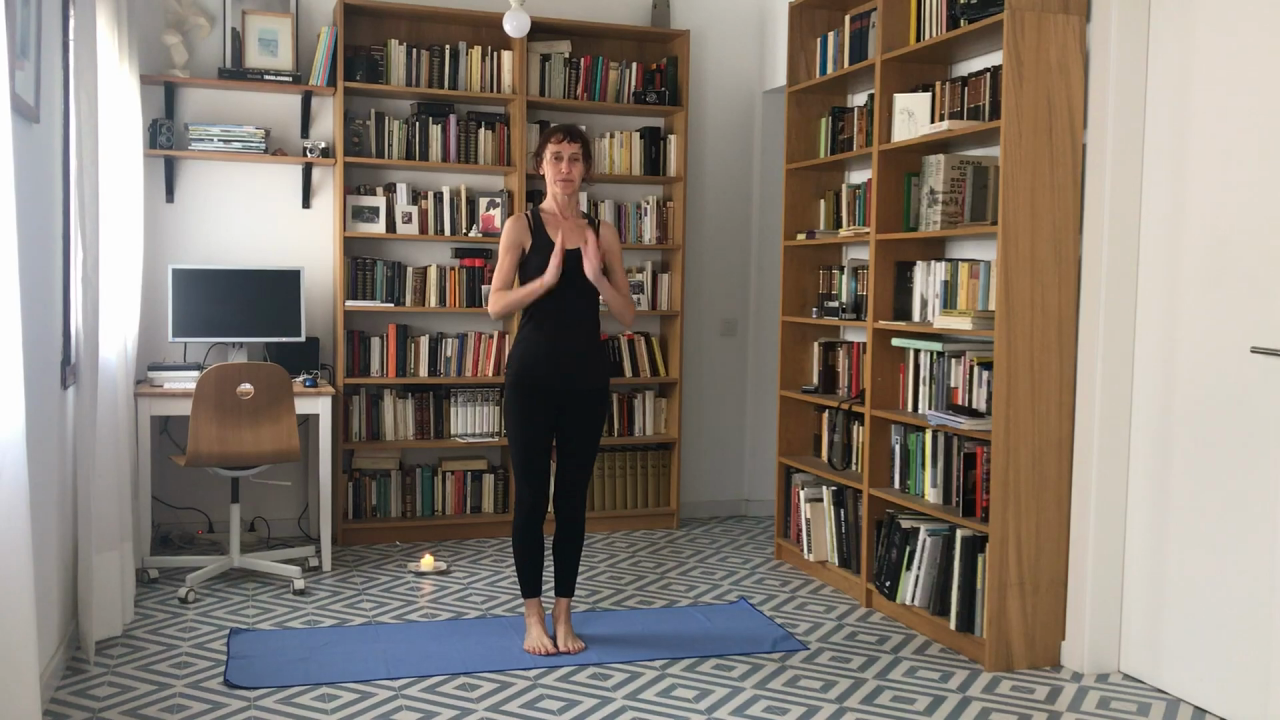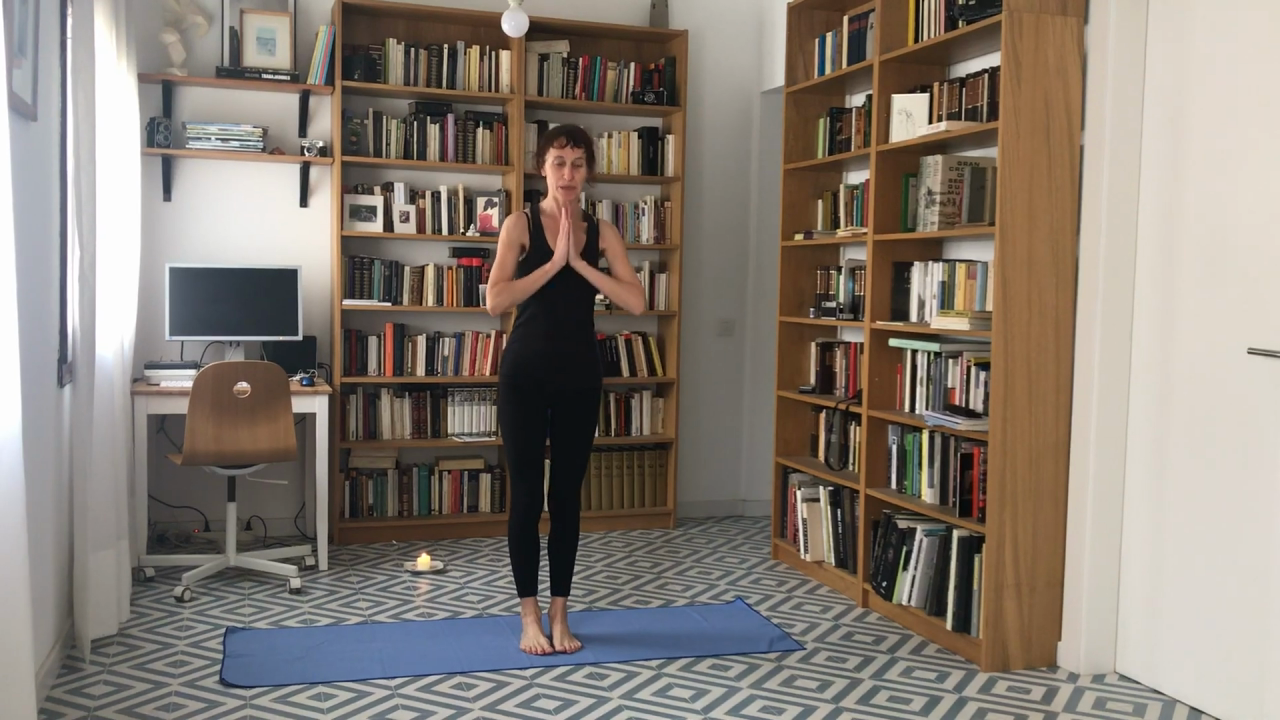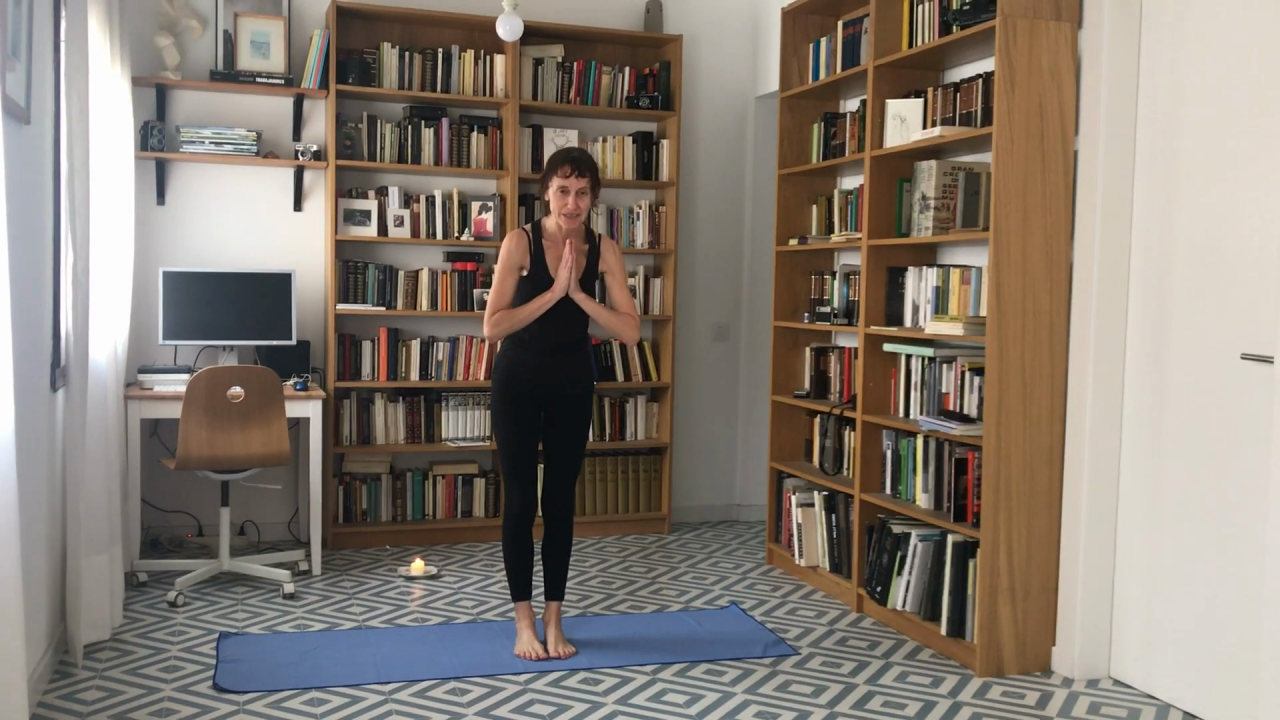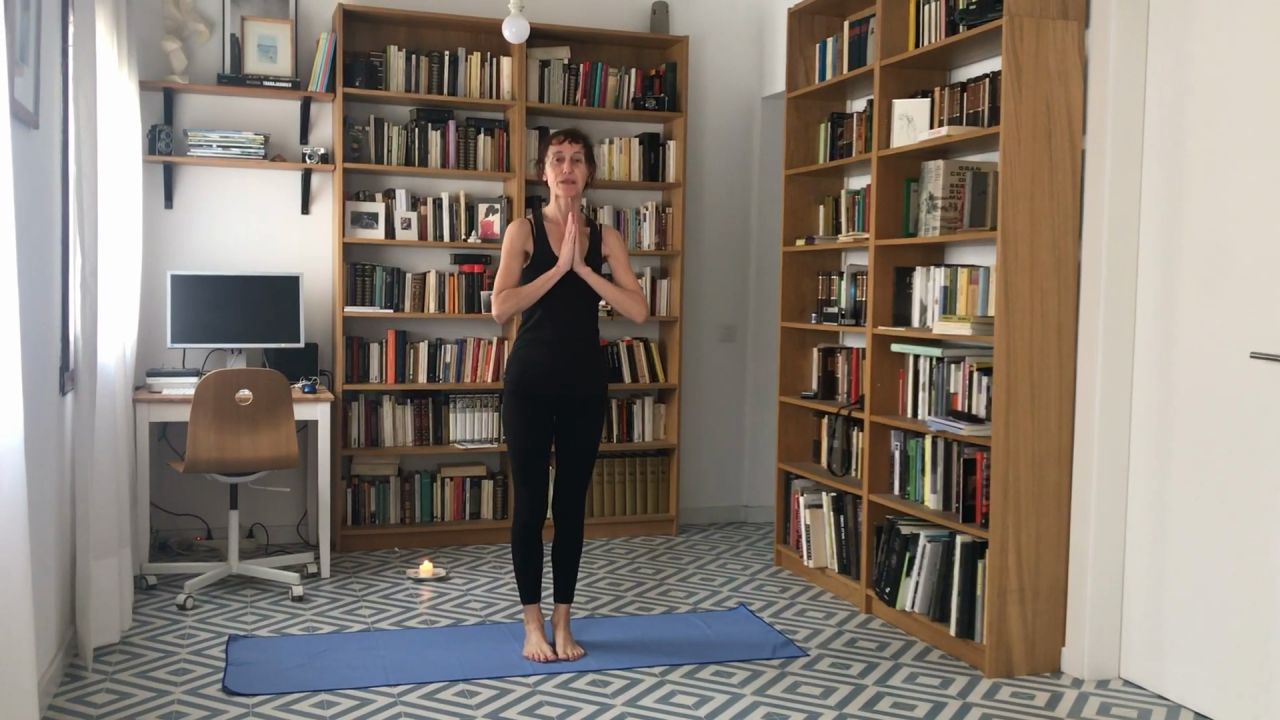
dt=0.5s
person 1, frame 1
left shoulder: (602, 231)
right shoulder: (521, 226)
left elbow: (626, 312)
right elbow: (496, 305)
left wrist: (598, 276)
right wrist: (546, 279)
left hip: (587, 373)
right hip: (533, 372)
left knee: (573, 497)
right knee: (531, 496)
left ankle: (563, 615)
right ankle: (533, 618)
person 1, frame 2
left shoulder: (602, 231)
right shoulder: (521, 223)
left elbow: (636, 302)
right elbow: (495, 300)
left wrist: (578, 261)
right wrist: (555, 260)
left hip: (579, 372)
right hip: (526, 370)
left knee: (567, 495)
right knee: (526, 495)
left ankle: (560, 613)
right ankle: (530, 616)
person 1, frame 3
left shoulder: (603, 249)
right shoulder: (521, 242)
left elbow: (630, 331)
right elbow: (492, 326)
left wrist: (577, 293)
right wrist: (554, 291)
left hip: (572, 382)
right hip: (518, 379)
left knee: (560, 500)
right knee: (520, 500)
left ankle: (554, 619)
right ankle: (524, 622)
person 1, frame 4
left shoulder: (605, 236)
right shoulder: (523, 230)
left elbow: (638, 310)
right elbow: (500, 307)
left wrist: (583, 267)
right wrist: (558, 265)
left hip: (585, 379)
right hip: (530, 378)
left knee: (571, 503)
right knee: (530, 502)
left ankle: (563, 622)
right ankle: (533, 624)
